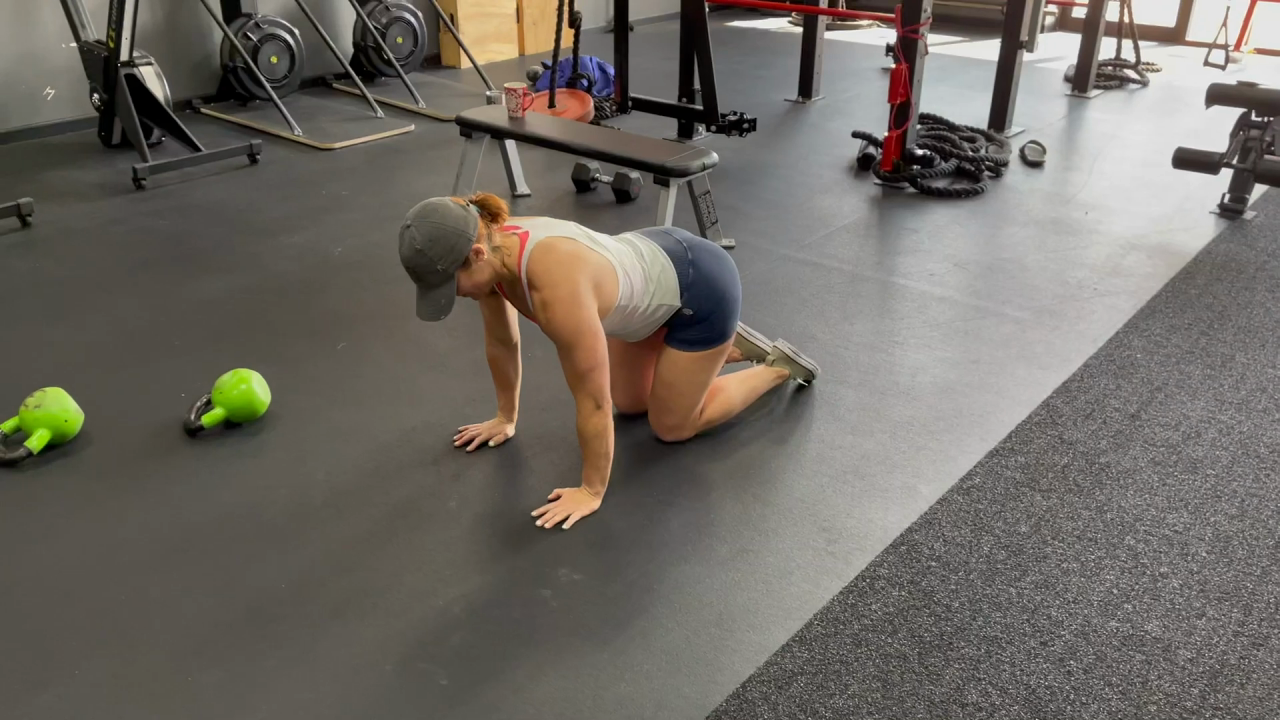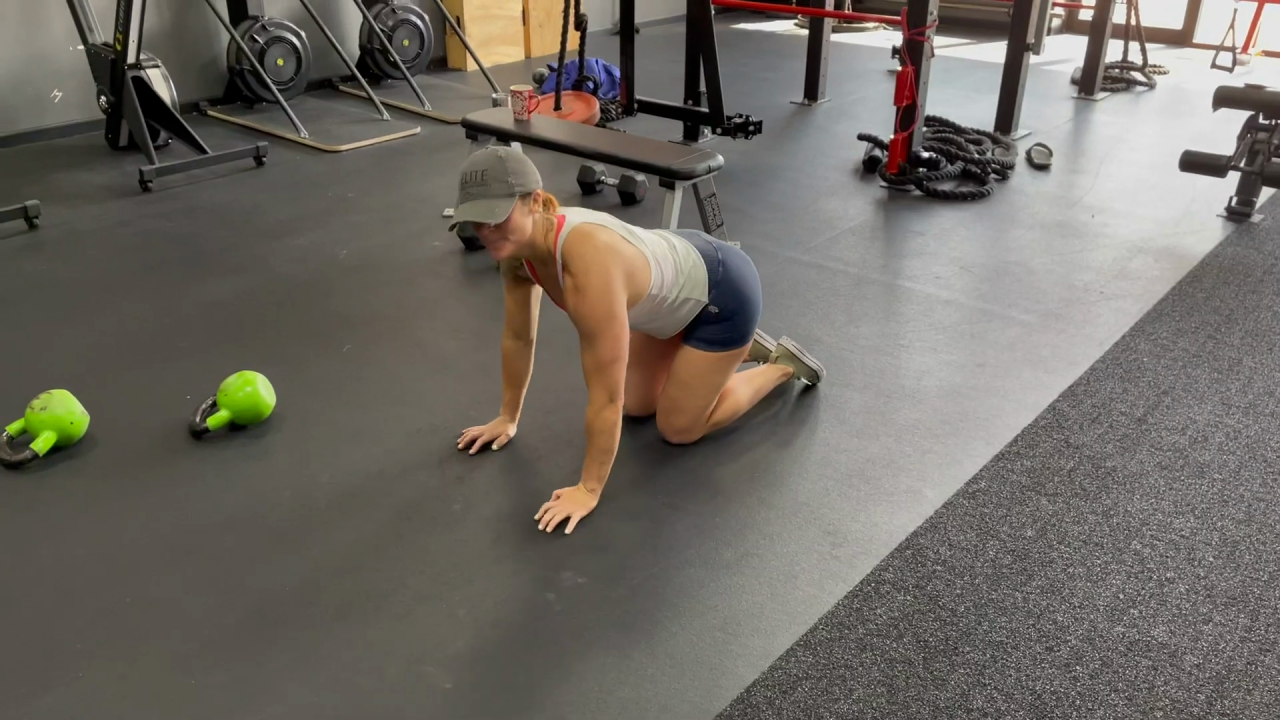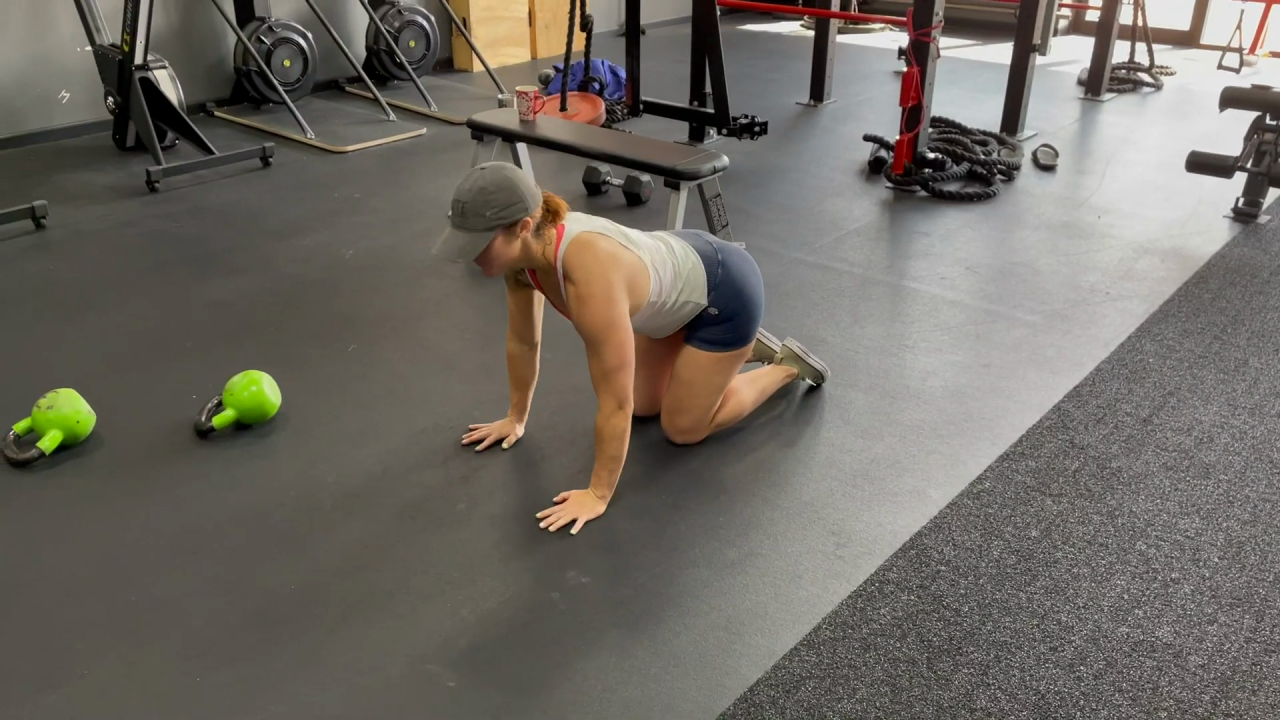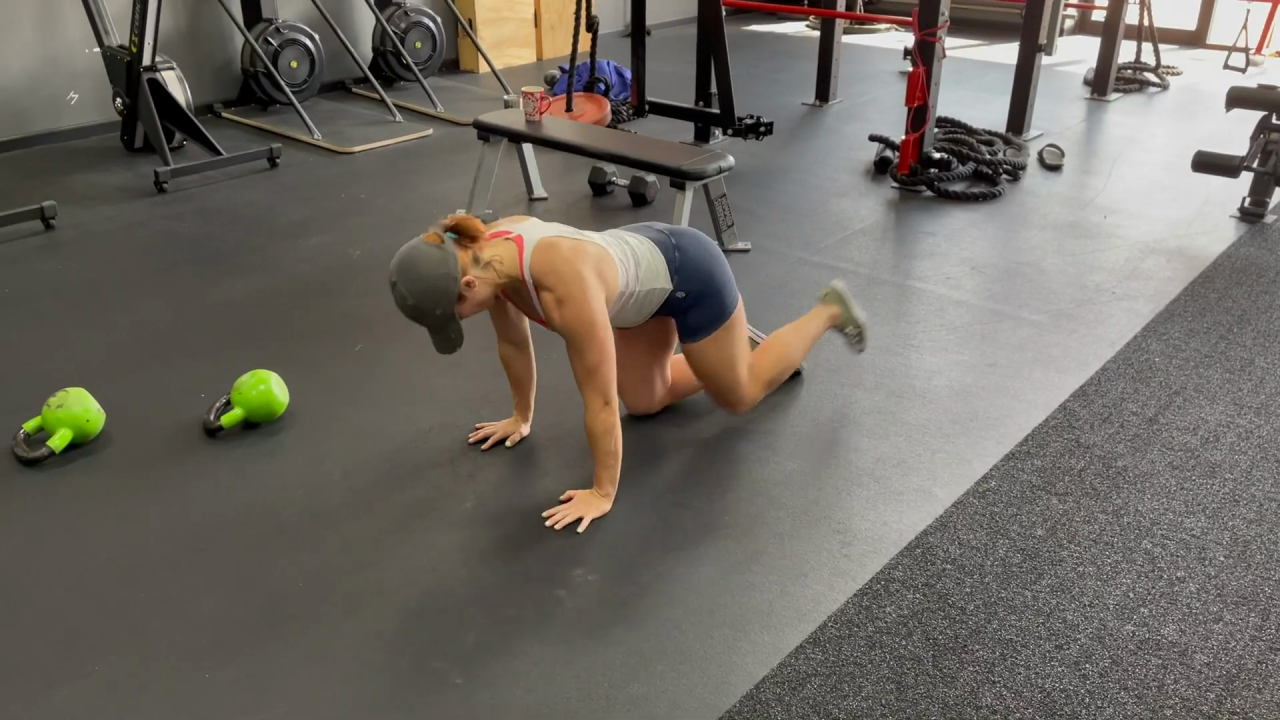
dt=0.5s
person 1, frame 1
left shoulder: (556, 288)
right shoulder: (492, 249)
left elbow: (593, 402)
right elbow: (501, 342)
left wrist: (592, 492)
right wrist: (506, 418)
left hip: (700, 288)
right hip: (655, 261)
left knee: (671, 426)
right knee: (630, 403)
left ankle: (777, 367)
right ankle: (732, 346)
person 1, frame 2
left shoulder: (590, 268)
right shoulder: (516, 245)
left elbow: (605, 397)
right elbow: (517, 337)
left wrist: (588, 490)
right wrist: (507, 418)
left hip: (724, 292)
right hip: (679, 273)
left knee: (678, 428)
right knee: (638, 406)
left ankle: (783, 366)
right ankle: (743, 350)
person 1, frame 3
left shoulder: (591, 280)
right shoulder: (523, 248)
left elbow: (614, 403)
right elbow: (523, 339)
left wrist: (598, 494)
right wrist: (516, 417)
left hip: (725, 291)
right hip: (679, 268)
left knee: (683, 427)
right knee: (644, 405)
left ankle: (788, 366)
right ankle: (744, 347)
person 1, frame 4
left shoulder: (563, 286)
right shoulder: (480, 258)
left elbow: (600, 399)
right elbow: (513, 342)
left wrist: (602, 493)
right wrist: (521, 417)
left hip: (688, 273)
right hip: (645, 258)
left knee: (739, 394)
right knee: (643, 401)
left ankle: (828, 312)
right ankle: (734, 346)
